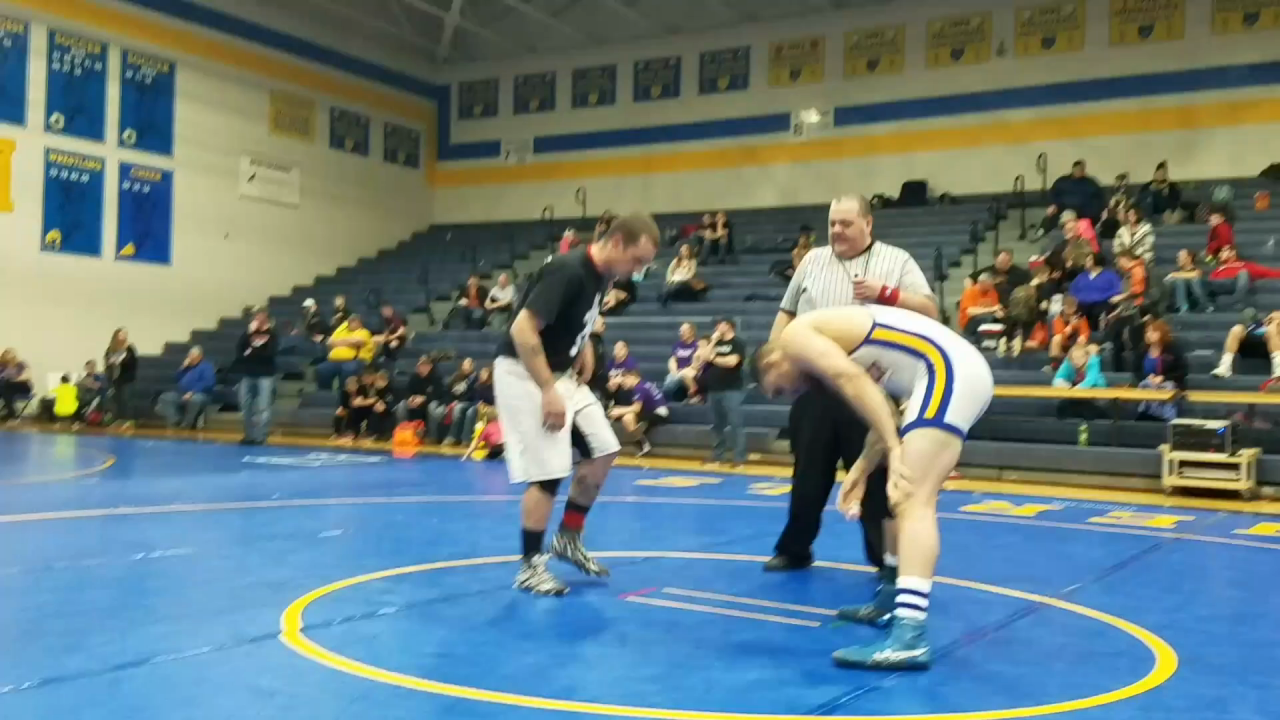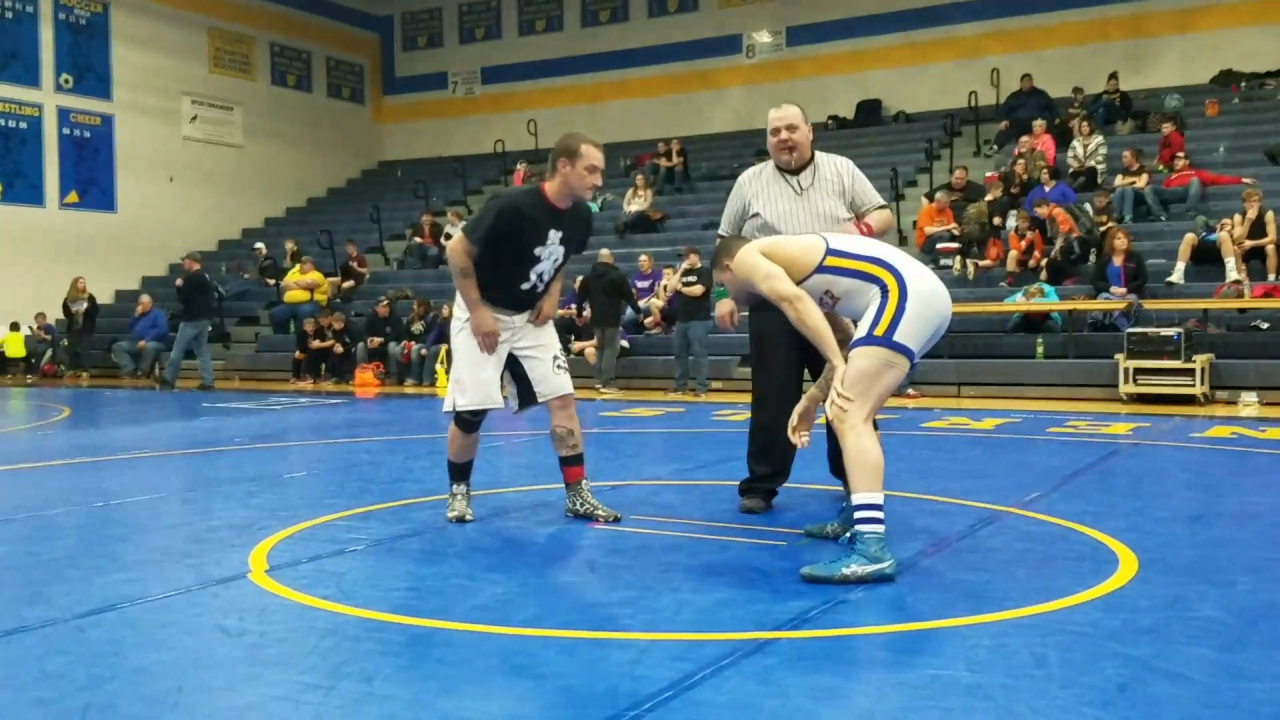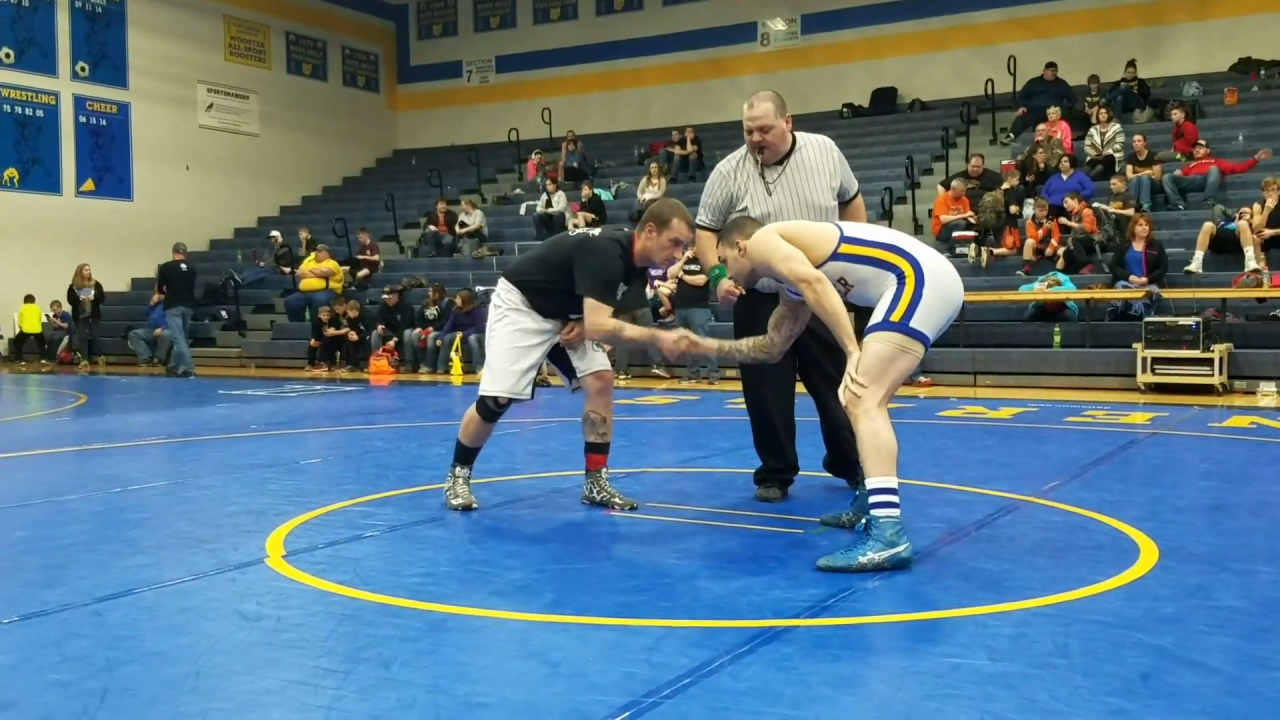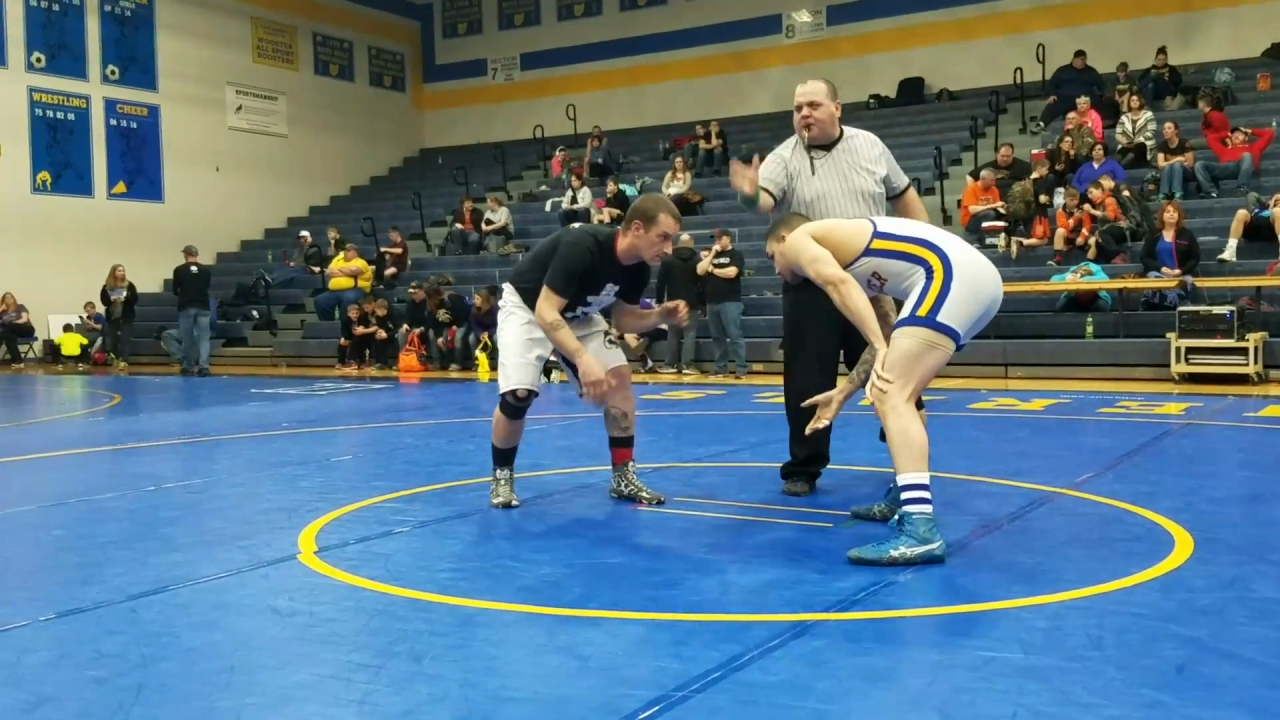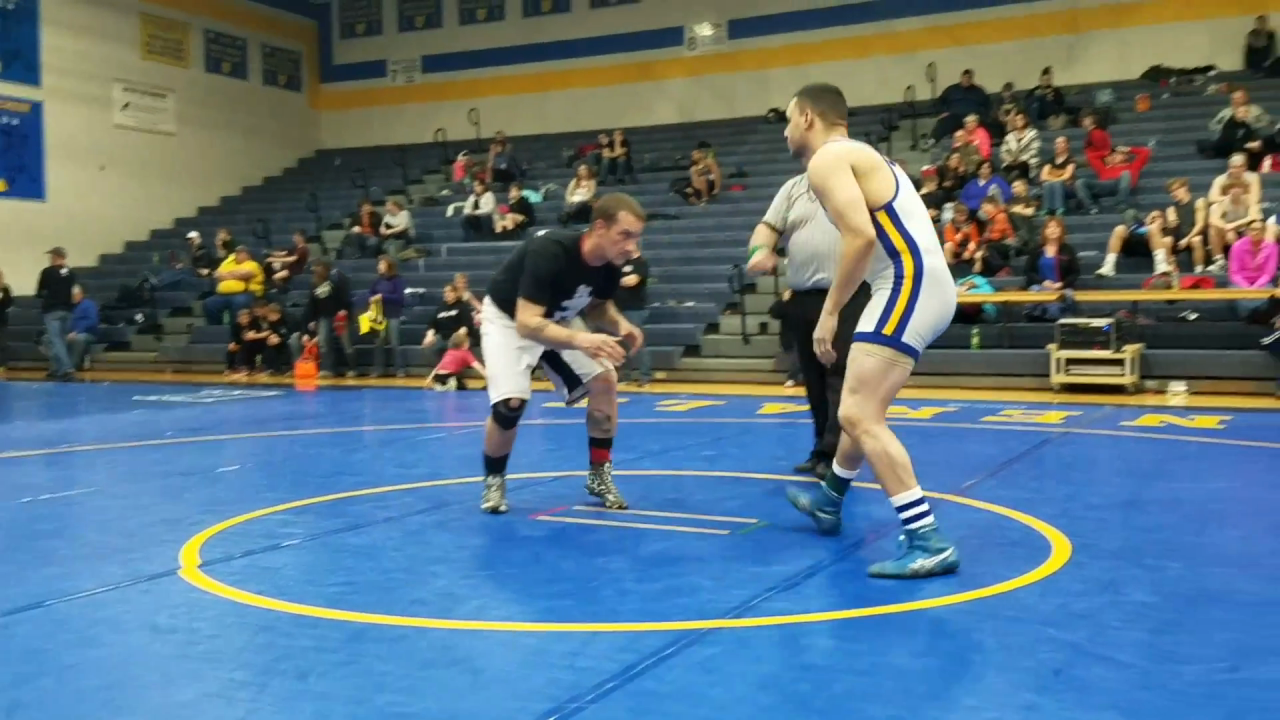
dt=1s
person 1, frame 1
left shoulder: (896, 262)
right shoulder: (814, 260)
left elbow: (929, 311)
right elbow: (786, 314)
left wrist: (885, 293)
right hip: (816, 388)
left knee: (876, 475)
right knee: (809, 474)
left ankle: (888, 560)
right ankle: (794, 549)
person 1, frame 2
left shoulder: (841, 170)
right shoulder: (750, 182)
left elbow: (883, 217)
right elbow: (727, 241)
left wrist: (862, 232)
right wrist: (724, 293)
right hip: (772, 311)
right knee: (772, 399)
right ankle: (761, 485)
person 1, frame 3
left shoulder: (824, 151)
right shoulder: (729, 172)
left elbow: (851, 201)
right elbow: (705, 229)
right wrist: (718, 275)
right hip: (759, 302)
left knee: (836, 385)
right knee: (767, 393)
left ankle: (851, 465)
right ankle: (775, 474)
person 1, frame 4
left shoulder: (870, 147)
right shoulder: (783, 158)
left elbow: (902, 193)
right elbow: (763, 199)
right wrist: (749, 194)
right hip: (810, 291)
right knee: (808, 383)
right ankle: (804, 468)
person 1, frame 5
right shoulder: (793, 190)
right elbow: (768, 228)
right wrist: (757, 253)
left hip: (852, 300)
right hip: (805, 303)
left knee: (844, 378)
right knee: (817, 382)
left ankle: (836, 456)
right ankle: (825, 451)
person 2, frame 1
left shoulder: (793, 337)
right shoulder: (824, 362)
left elbow: (851, 377)
right elbow: (884, 419)
left wrist: (896, 449)
right wrist: (862, 469)
left hip: (950, 370)
right hip: (964, 369)
left knee: (912, 500)
right knee: (906, 493)
left ankle: (908, 639)
right ankle: (896, 599)
person 2, frame 2
left shoulder: (746, 258)
right shoulder: (783, 257)
left elbow: (794, 301)
right elbow: (844, 342)
left wrist: (840, 367)
right wrist: (812, 400)
left hip: (903, 293)
right hip: (926, 292)
left knee: (848, 417)
right knee: (855, 412)
left ankle: (872, 550)
right ankle: (858, 518)
person 2, frame 3
left shoulder: (761, 241)
right shoulder: (793, 287)
left elbow: (815, 281)
right elbow: (773, 346)
left wrist: (853, 352)
right wrist: (709, 347)
left hip: (917, 279)
right hip: (936, 280)
left knee: (861, 401)
right knee: (867, 399)
left ankle: (888, 535)
right ankle: (874, 503)
person 2, frame 4
left shoulder: (797, 239)
right shoulder: (846, 247)
left elbow: (838, 282)
left wrist: (881, 348)
right wrist: (842, 393)
left hip: (951, 275)
right hip: (978, 276)
left knee: (889, 397)
right knee: (897, 392)
left ankle: (921, 531)
right ankle: (905, 498)
person 2, frame 5
left shoulder: (827, 160)
right shoulder: (857, 159)
left elbow: (860, 233)
left wrist: (830, 311)
left hip: (910, 287)
right hip: (918, 286)
left knee: (859, 416)
right knee: (858, 405)
left ankle: (927, 542)
right ankle: (829, 502)
person 3, frame 1
left shoulder: (602, 275)
right shoulder: (567, 272)
right elbow: (522, 330)
left wrist: (587, 349)
right wrist: (547, 392)
left hip: (562, 373)
right hip: (524, 374)
left knee: (604, 451)
right knee: (548, 473)
left ankle: (568, 539)
right ankle: (530, 566)
person 3, frame 2
left shoulder: (581, 216)
right shoulder: (512, 205)
right elbow: (457, 251)
left wrist: (553, 294)
right wrist: (478, 312)
left hip: (531, 317)
right hip: (484, 315)
left knee: (562, 398)
right knee: (470, 410)
left ankle: (578, 495)
right ankle: (458, 491)
person 3, frame 3
left shoulder: (637, 260)
right shoulder: (606, 250)
right elbow: (599, 327)
left wrist: (582, 323)
right wrist: (659, 338)
left hip: (566, 313)
right hip: (519, 304)
left knee: (600, 380)
right knee: (497, 399)
left ankle: (596, 482)
right ankle: (459, 474)
person 3, frame 4
left shoulder: (638, 266)
right shoulder: (582, 245)
left elbow: (624, 317)
right elbow: (545, 313)
left wrist: (660, 316)
right wrist: (583, 359)
left hip: (577, 314)
right hip: (526, 307)
left knee: (618, 378)
right knee: (518, 395)
left ankle: (623, 477)
right ankle: (502, 476)
person 3, frame 5
left shoulder: (611, 265)
right shoulder: (548, 251)
left elbow: (599, 307)
right elbow: (526, 323)
left wrist: (620, 326)
right wrist: (579, 340)
left hip: (559, 321)
right hip: (509, 318)
left knee: (604, 382)
right knee: (510, 405)
left ankle: (600, 476)
right ankle: (493, 482)
